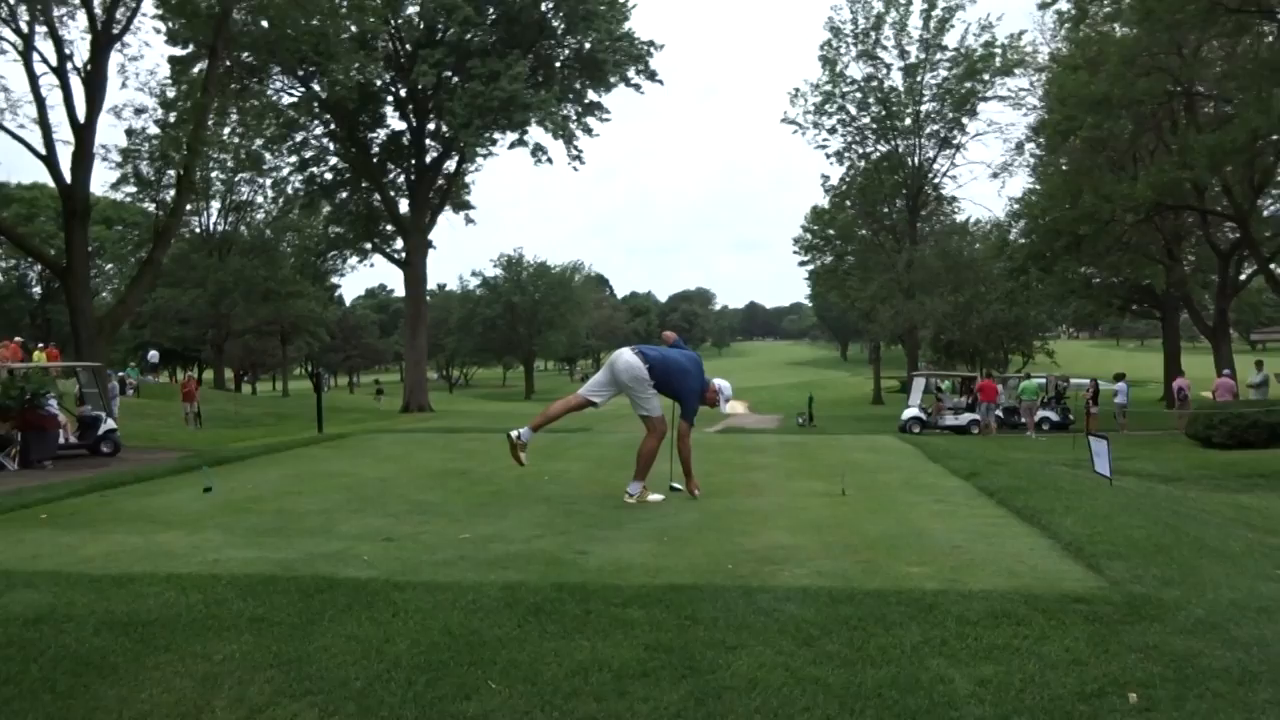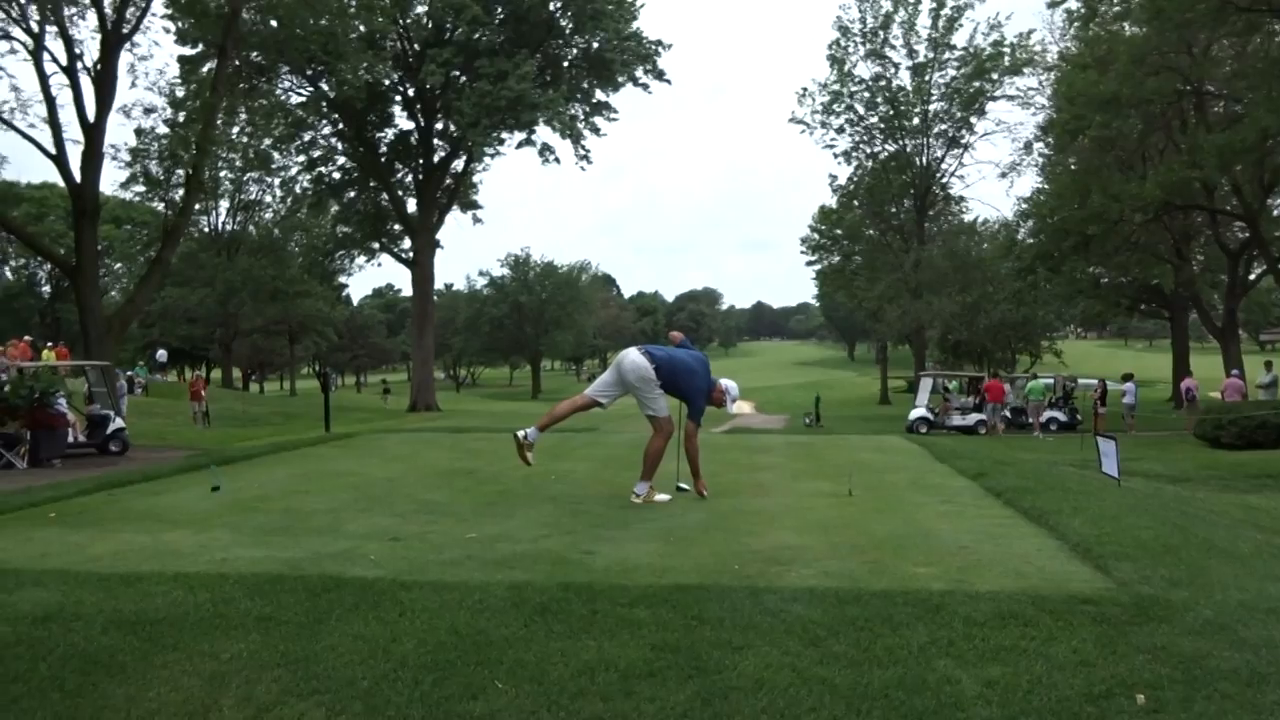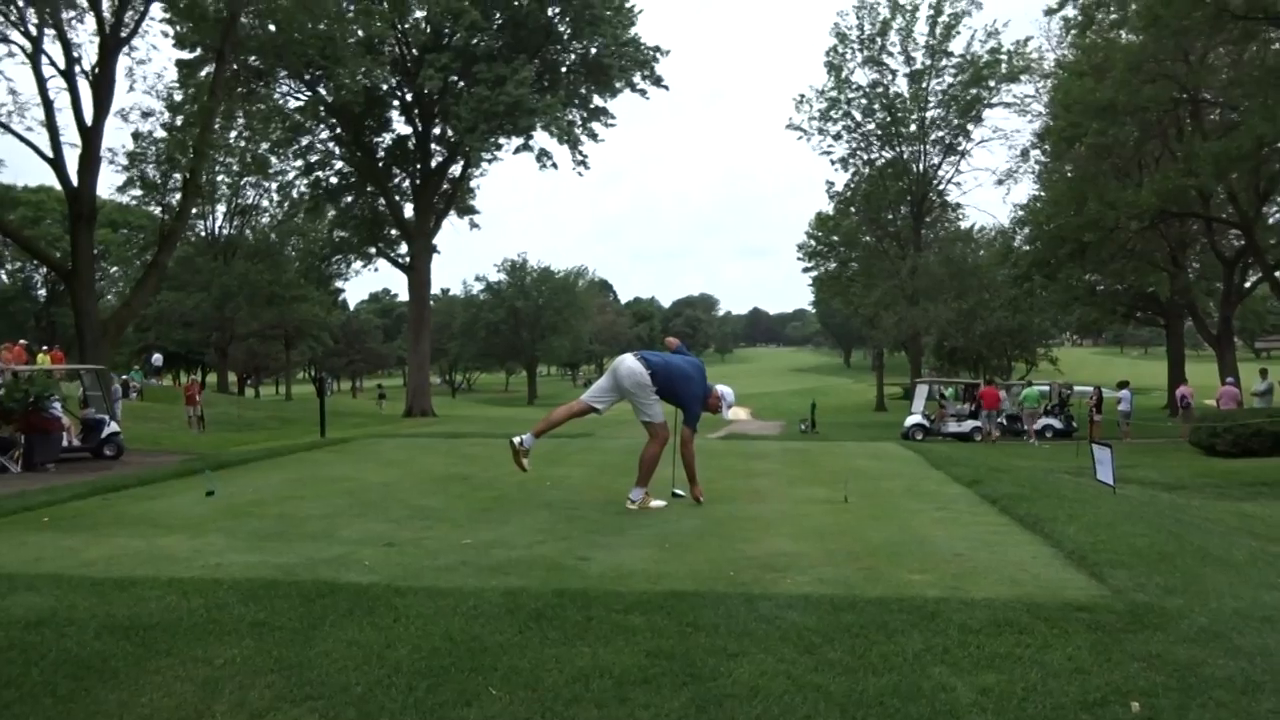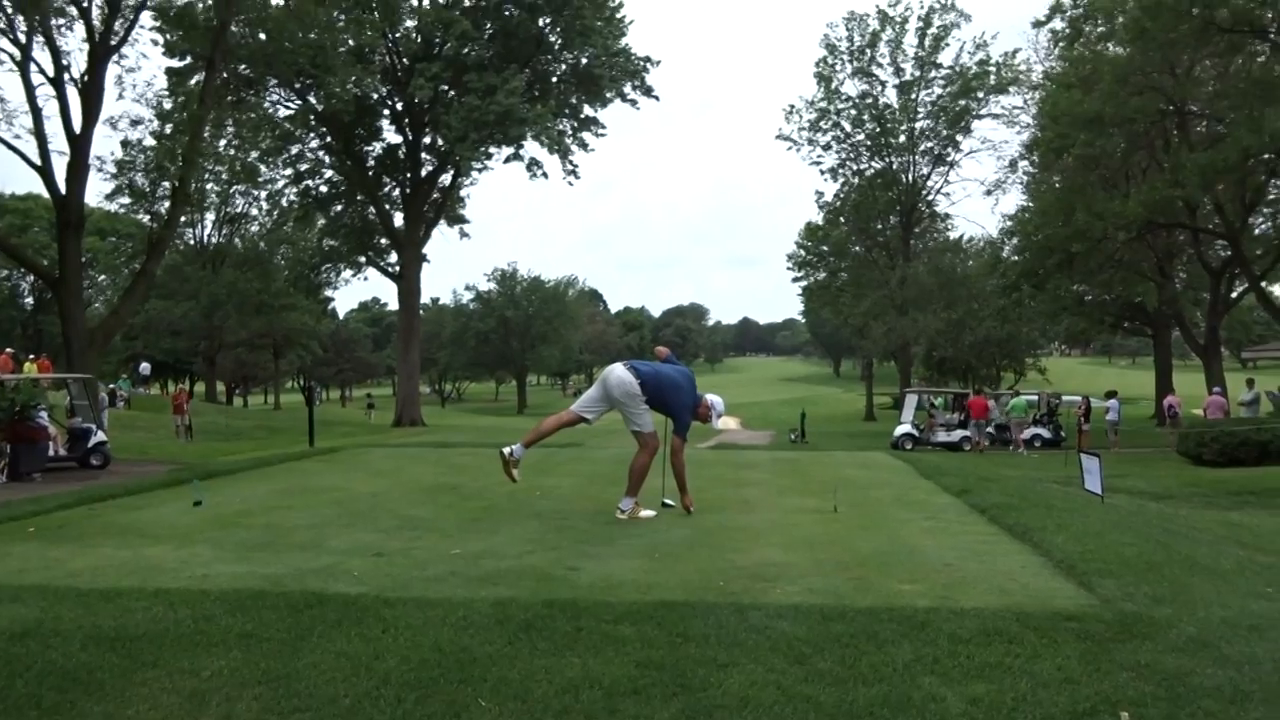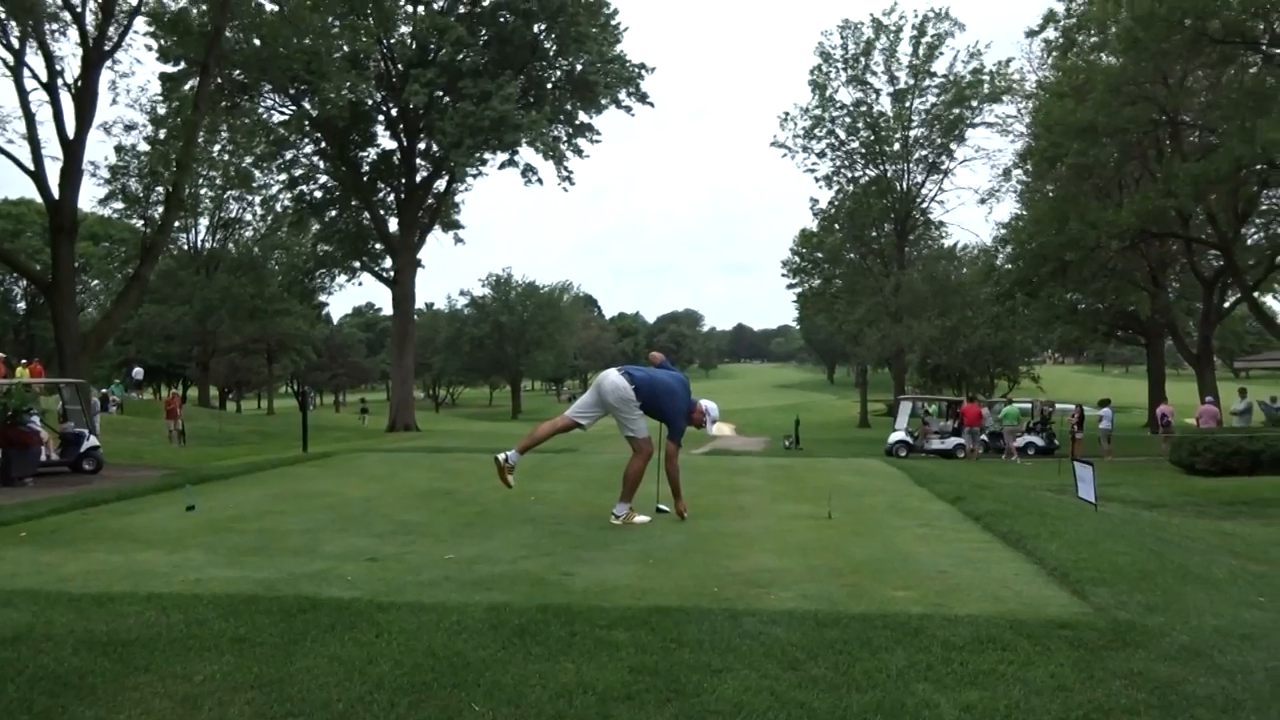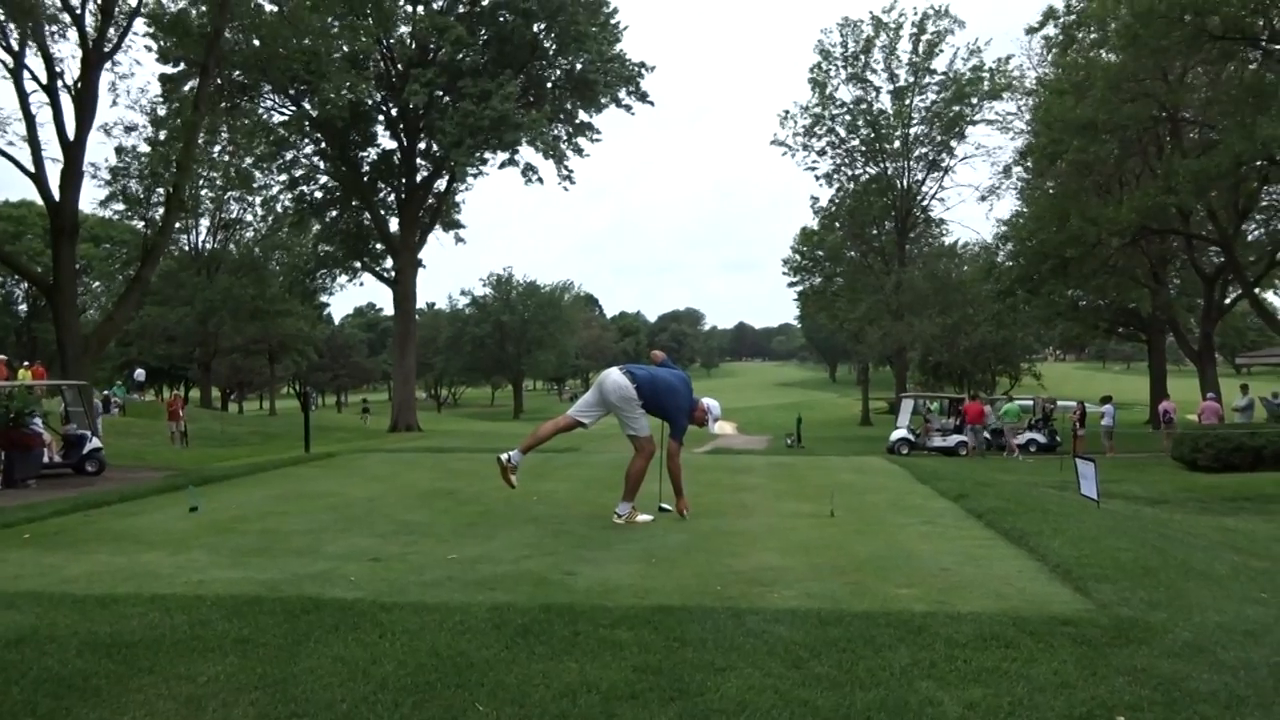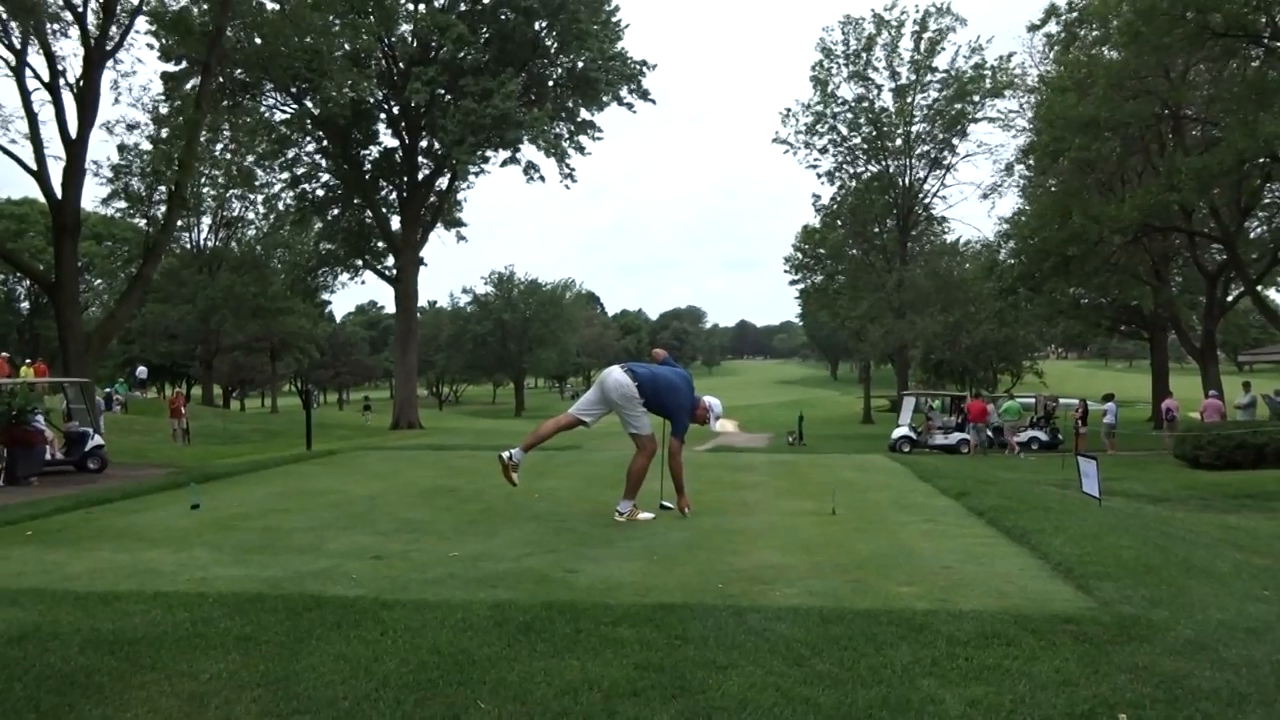
dt=0.1s
person 1, frame 1
left shoulder: (695, 361)
right shoulder: (693, 391)
left elbow: (666, 334)
right elbow: (683, 440)
right wrist: (690, 479)
left hip: (623, 356)
right hip: (636, 369)
left knee: (577, 400)
right knee: (657, 430)
left ankle: (523, 435)
right ankle: (635, 490)
person 1, frame 2
left shoulder: (702, 361)
right shoulder: (700, 391)
left elbow: (673, 335)
right elbow: (690, 440)
right wrist: (698, 479)
left hip: (629, 356)
right hip: (642, 369)
left knee: (584, 401)
right knee: (664, 430)
left ankle: (530, 435)
right ankle: (642, 490)
person 1, frame 3
left shoulder: (697, 367)
right shoulder: (695, 398)
left elbow: (669, 341)
right elbow: (686, 446)
right wrist: (694, 485)
left hip: (625, 363)
right hip: (638, 375)
left knee: (579, 407)
right knee: (660, 436)
left ankle: (526, 441)
right ankle: (637, 496)
person 1, frame 4
left shoulder: (687, 376)
right shoulder: (685, 407)
left elbow: (659, 350)
right elbow: (676, 455)
right wrist: (684, 494)
left hip: (615, 372)
right hip: (628, 384)
left knee: (569, 417)
right knee: (649, 446)
left ankle: (516, 452)
right ankle: (627, 506)
person 1, frame 5
left shoulder: (682, 381)
right shoulder: (679, 412)
left elbow: (654, 355)
right elbow: (671, 461)
right wrist: (678, 500)
left hip: (609, 378)
right hip: (622, 390)
left knee: (564, 422)
right knee: (644, 451)
left ankle: (511, 457)
right ankle: (622, 511)
person 1, frame 6
left shoulder: (683, 380)
right shoulder: (681, 410)
left elbow: (655, 354)
right elbow: (672, 459)
right wrist: (680, 498)
left hip: (611, 377)
right hip: (624, 389)
left knee: (566, 422)
right knee: (645, 450)
left ankle: (513, 457)
right ankle: (624, 511)
person 1, frame 7
left shoulder: (685, 378)
right shoulder: (683, 409)
left elbow: (656, 352)
right elbow: (674, 457)
right wrist: (681, 496)
left hip: (612, 375)
right hip: (625, 387)
left knee: (568, 420)
right knee: (647, 448)
left ankle: (515, 455)
right ankle: (625, 508)
